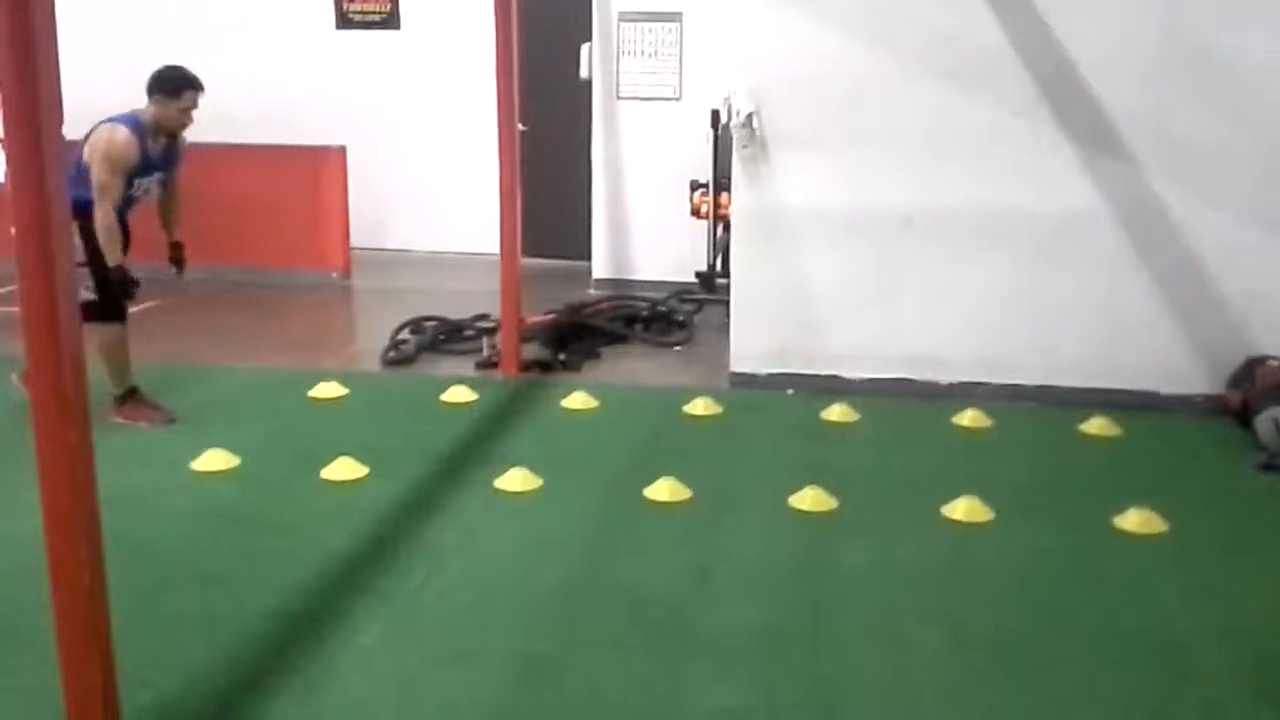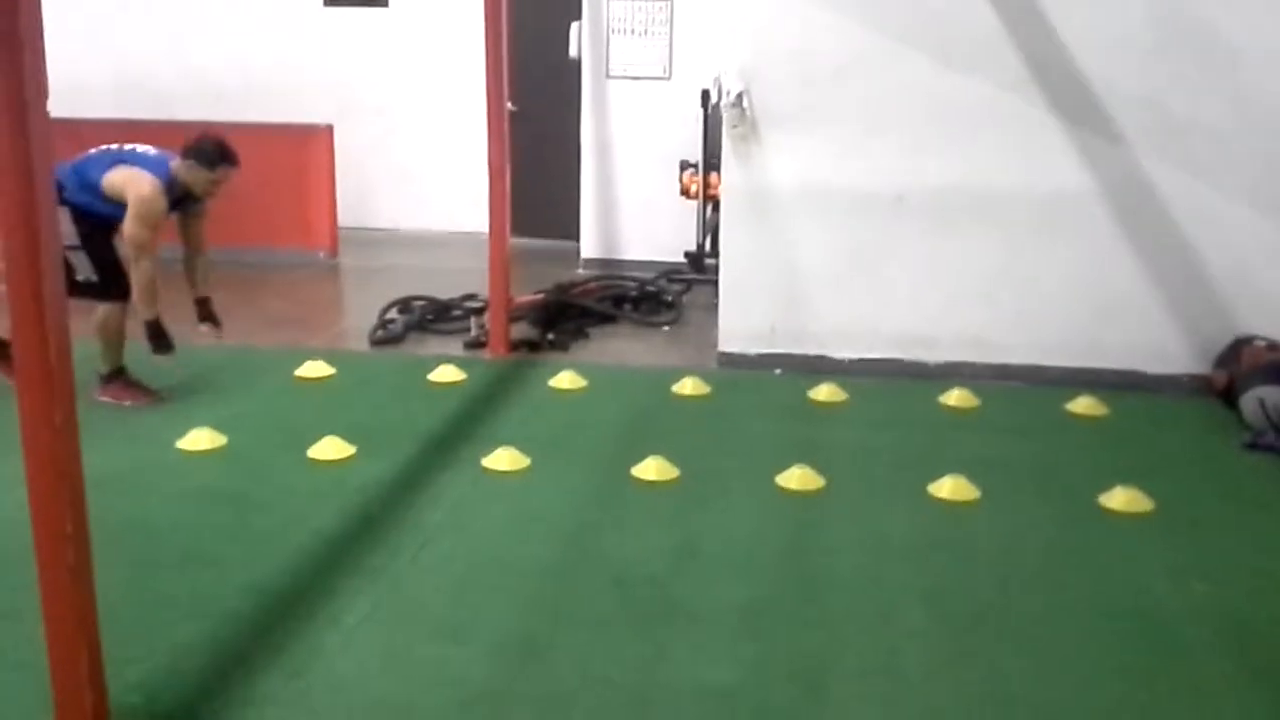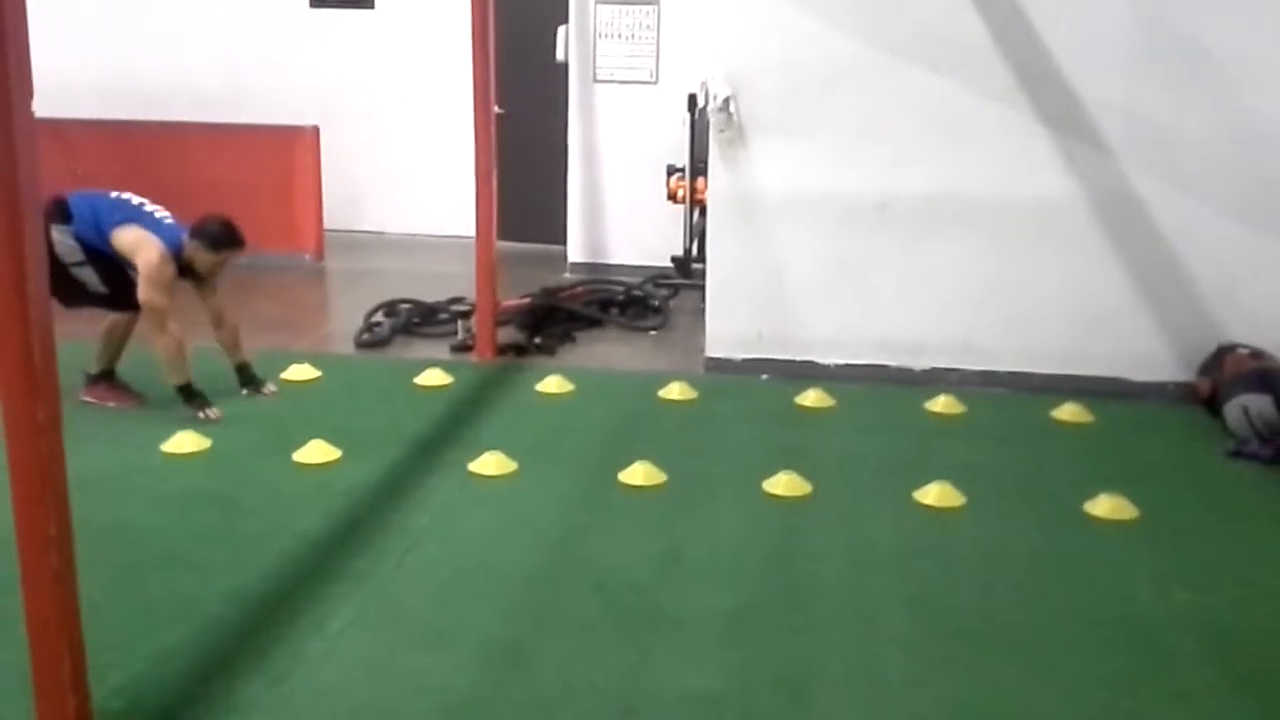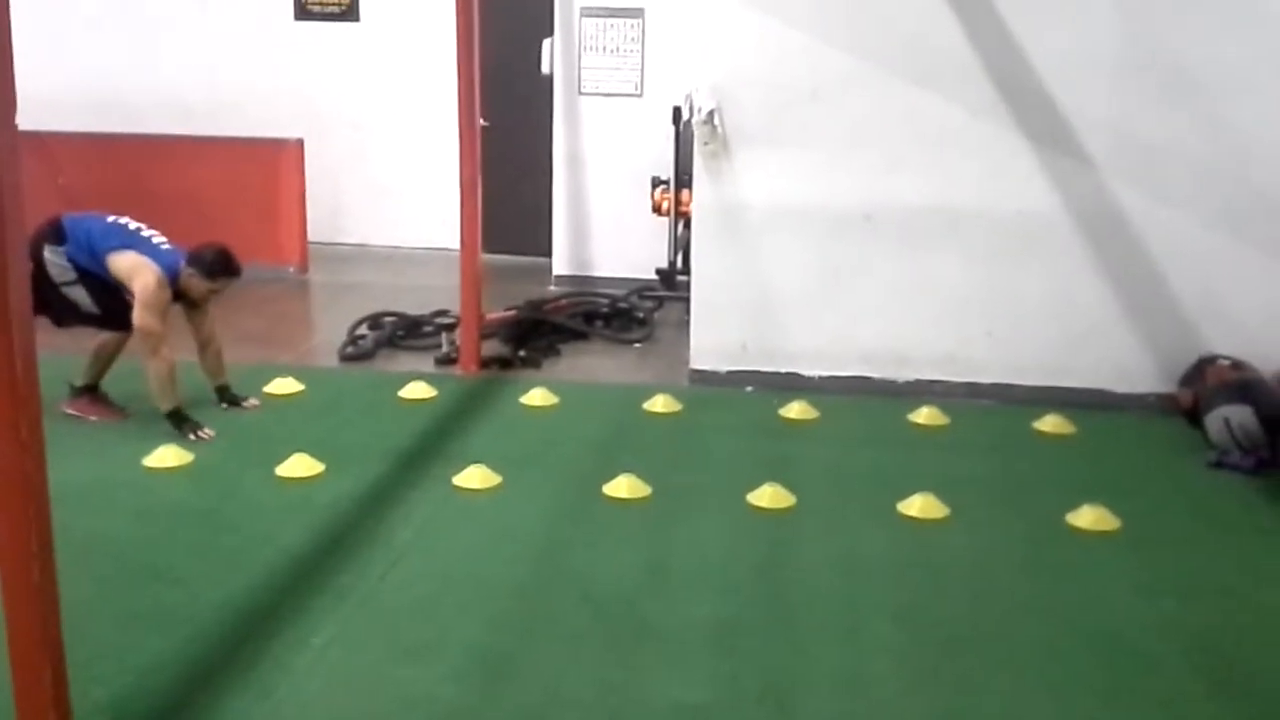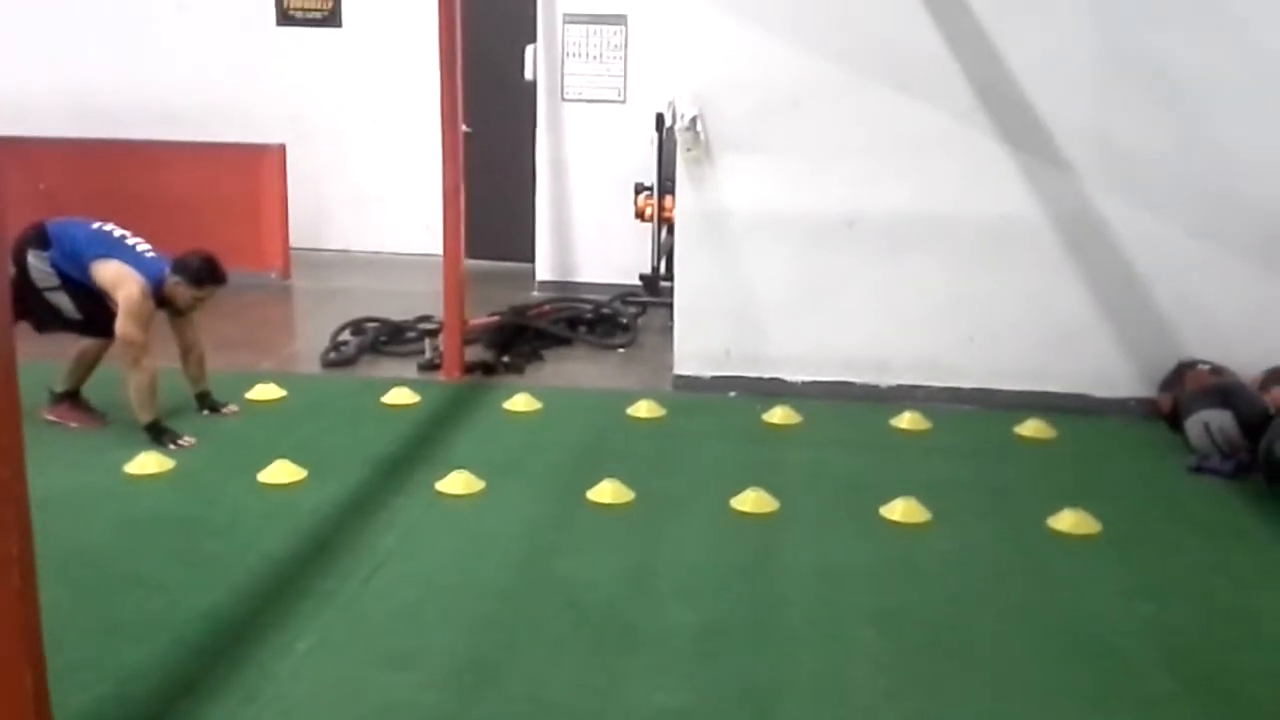
dt=0.4s
person 1, frame 1
left shoulder: (173, 142)
right shoulder: (119, 141)
left elbow: (169, 194)
right elbow: (103, 209)
left wrist: (175, 243)
right wrist: (118, 269)
left hip: (106, 217)
right hip: (75, 218)
left knee: (88, 303)
right knee: (107, 305)
right ankle: (124, 399)
person 1, frame 2
left shoulder: (190, 189)
right shoulder: (149, 192)
left elbow: (195, 250)
right elbow: (141, 262)
left wrist: (203, 304)
right wrist: (153, 325)
left hip: (93, 210)
right hip: (65, 203)
right knee: (115, 290)
right ankle: (113, 380)
person 1, frame 3
left shoulder: (198, 252)
right shoulder: (157, 259)
left elbow: (220, 318)
right elbow: (161, 329)
left wrist: (244, 370)
right wrist: (187, 392)
left hip: (88, 222)
right hip: (62, 224)
right knee: (128, 304)
right ankle: (99, 381)
person 1, frame 4
left shoulder: (191, 275)
right shoulder: (154, 283)
left elbow: (207, 341)
right elbow: (156, 354)
left wrist: (223, 391)
right wrist: (176, 417)
left hip: (82, 241)
right hip: (56, 246)
right knee: (119, 323)
right ankle: (83, 395)
person 1, frame 5
left shoulder: (175, 282)
right shoulder: (137, 293)
left elbow: (191, 347)
right elbow: (137, 364)
left wrist: (204, 397)
right wrist: (154, 428)
left hip: (68, 247)
right hip: (39, 250)
right knee: (101, 330)
right ankle: (64, 401)
